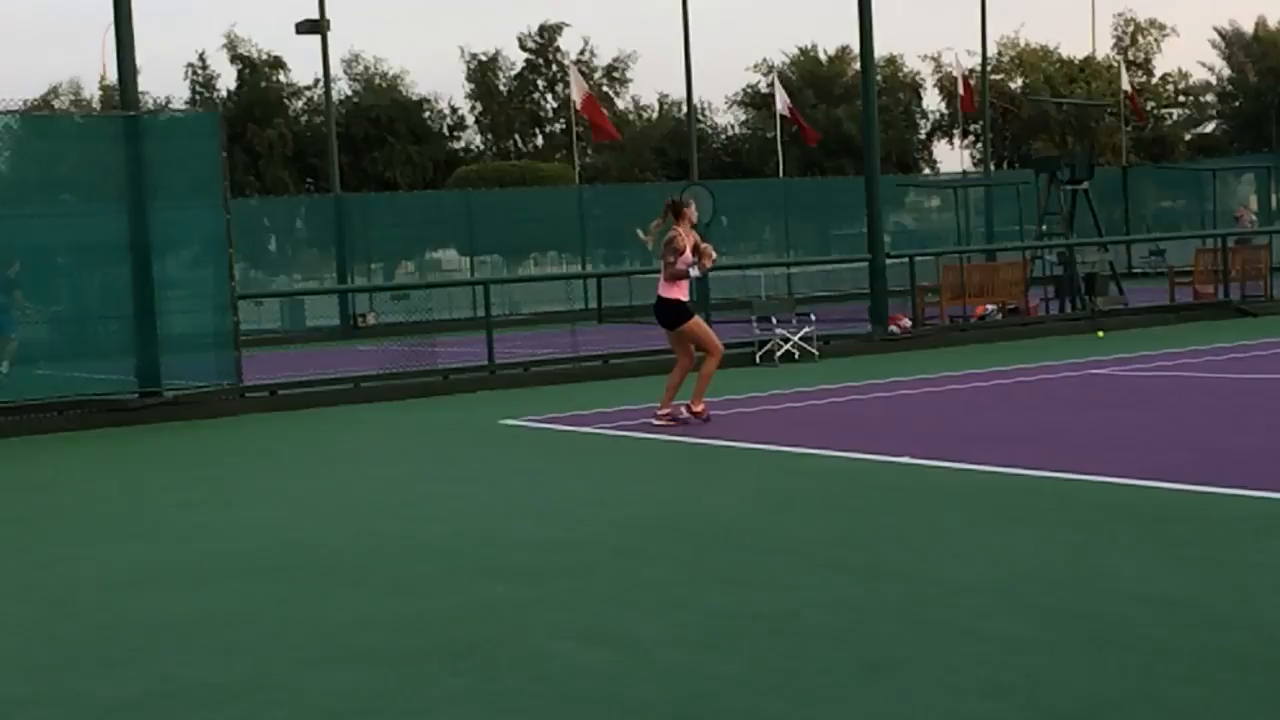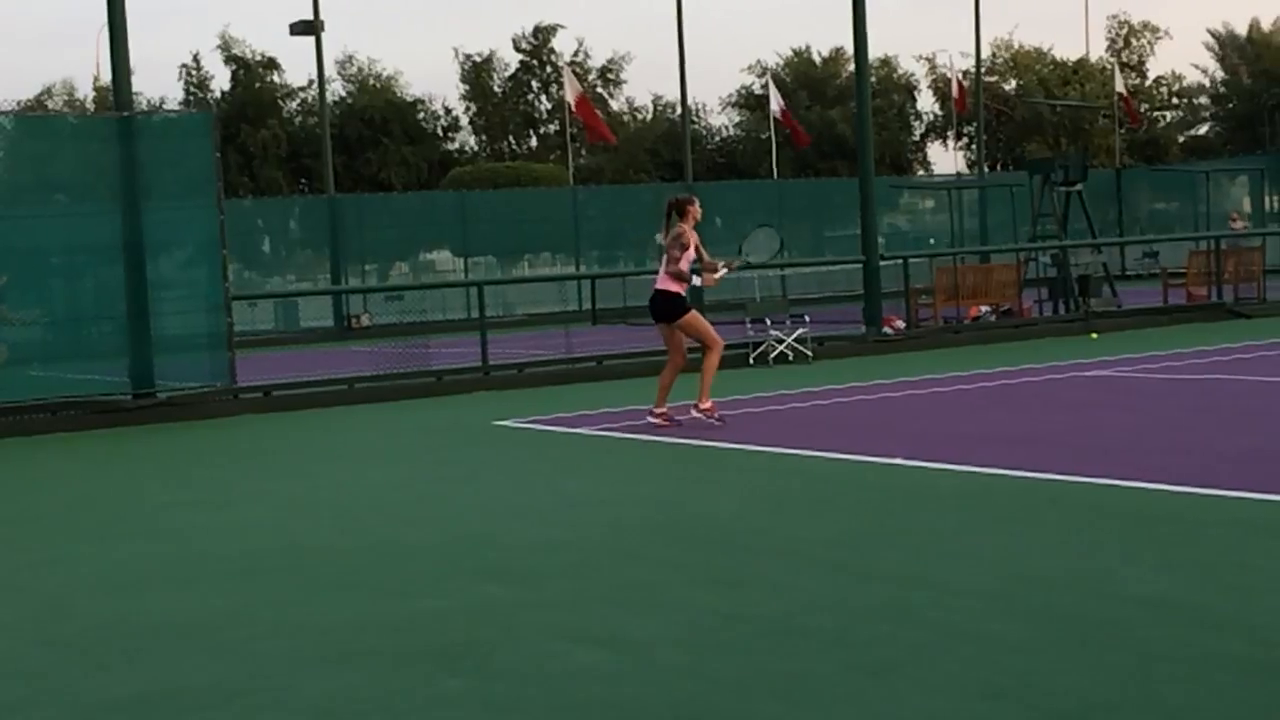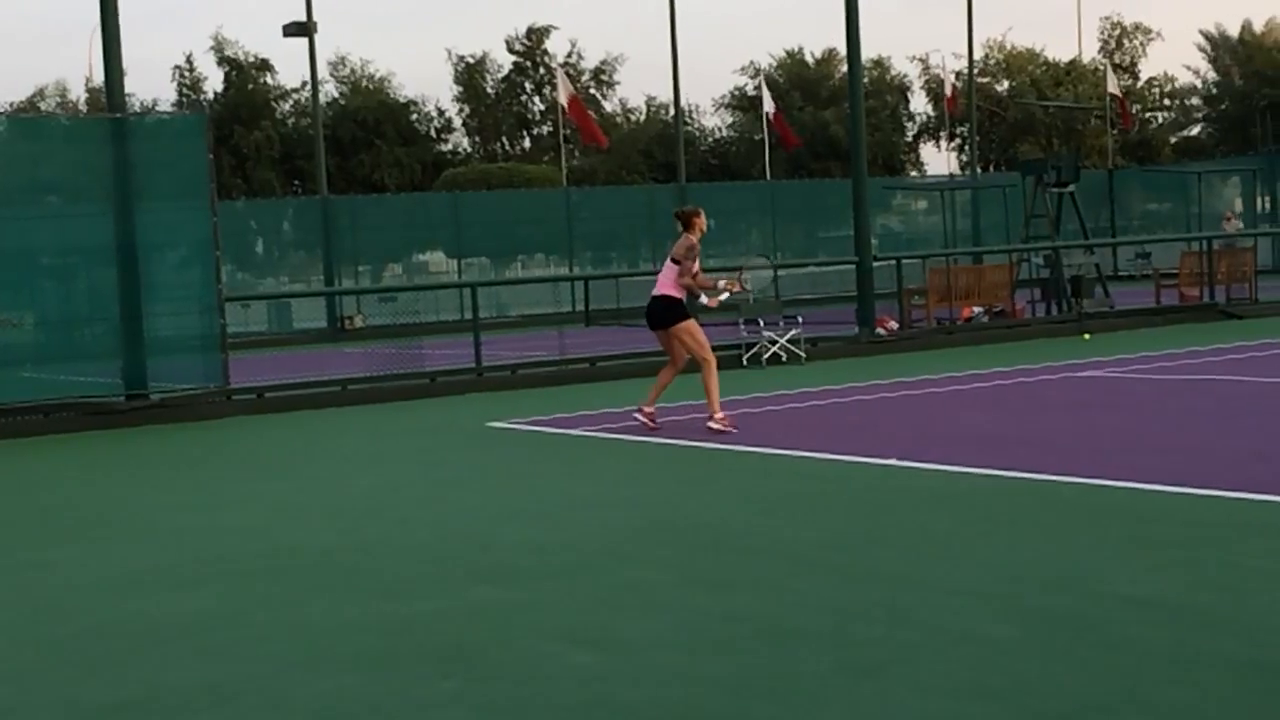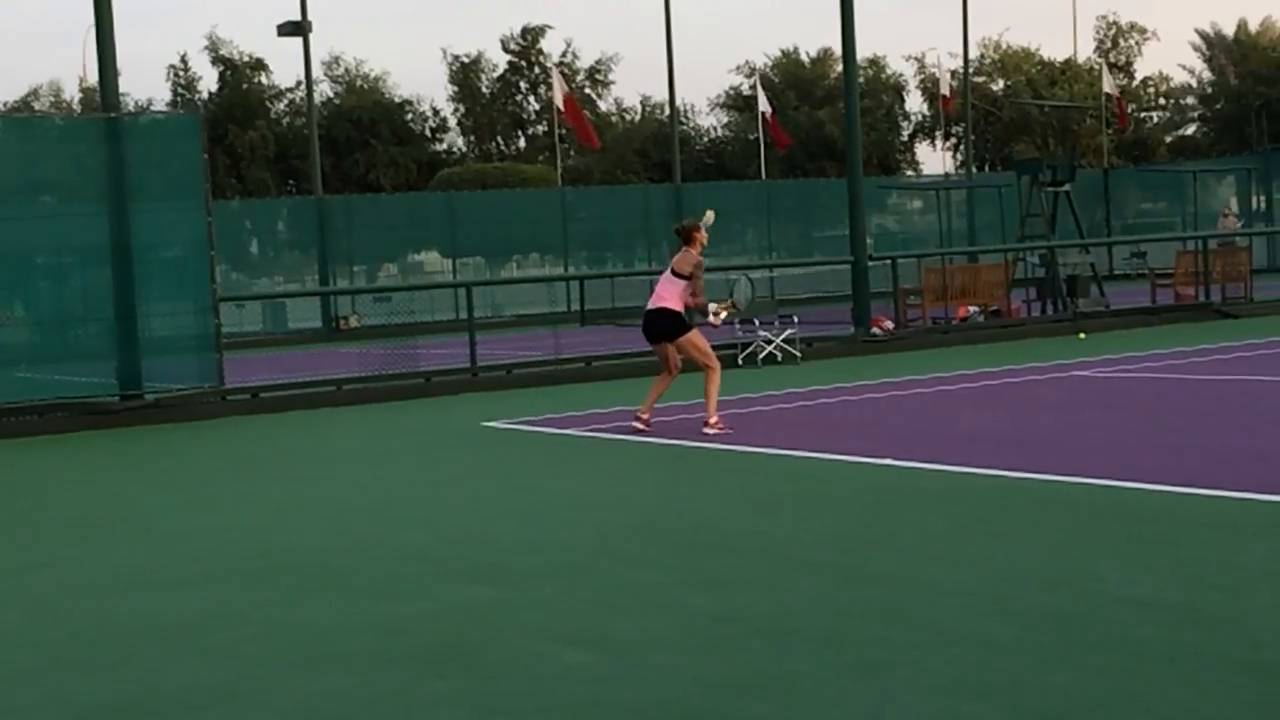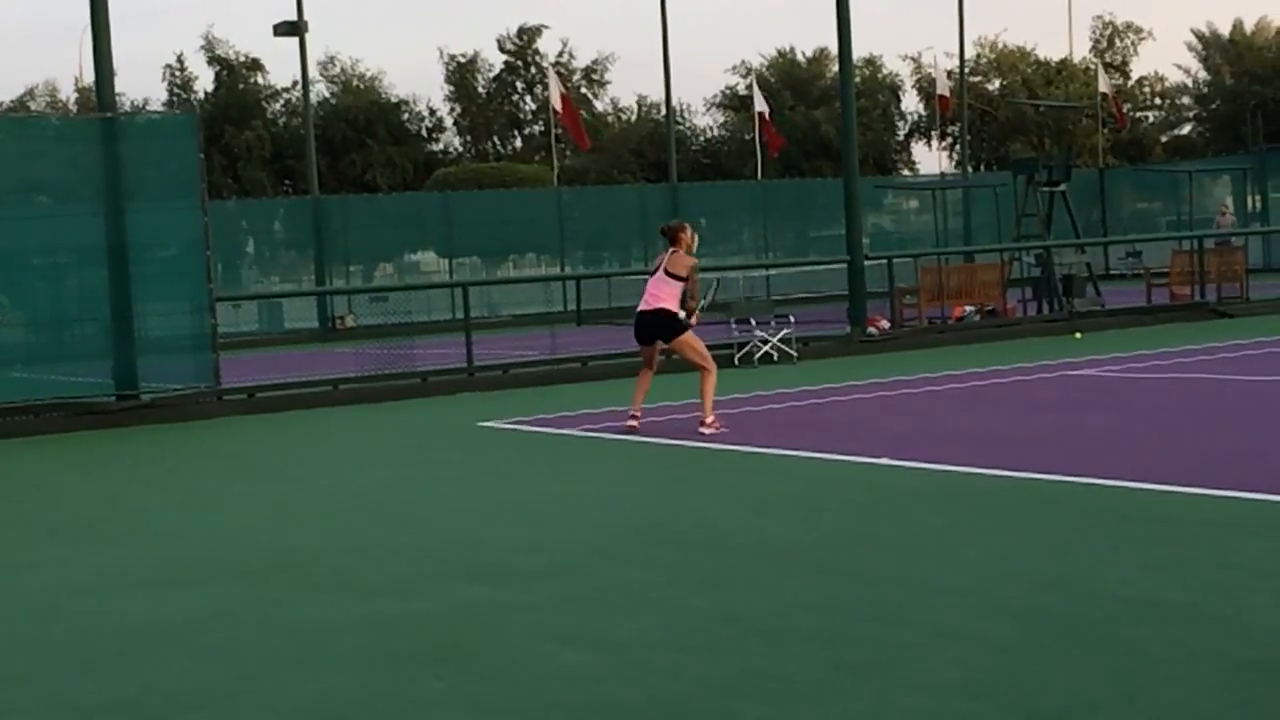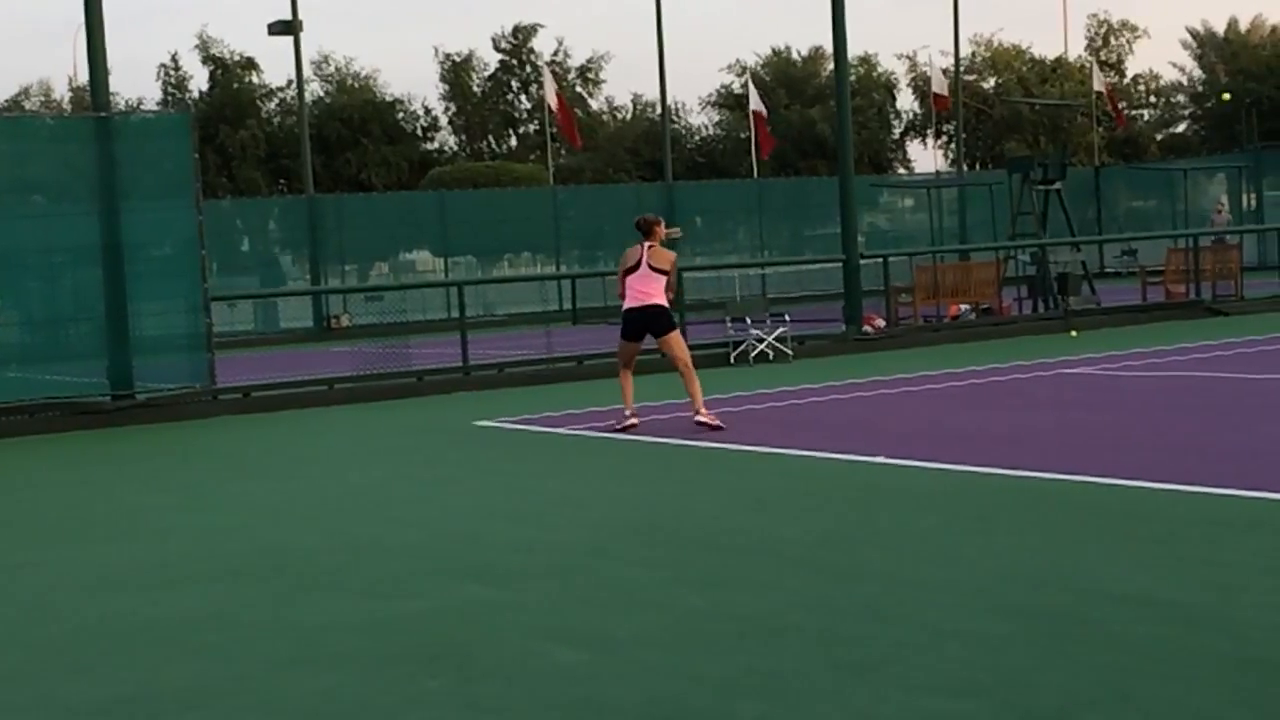
dt=0.5s
person 1, frame 1
left shoulder: (690, 234)
right shoulder: (675, 238)
left elbow: (709, 257)
right elbow: (668, 273)
left wrist: (707, 252)
right wrist: (696, 270)
left hip: (671, 305)
right hip: (672, 305)
left knee: (686, 359)
right knee: (715, 350)
left ankle: (663, 411)
right ankle: (696, 406)
person 1, frame 2
left shoulder: (691, 235)
right shoulder: (681, 233)
left elbow: (706, 263)
right elbow: (671, 269)
left wrist: (723, 266)
right wrist: (698, 281)
left hip: (660, 301)
right hip: (670, 300)
left knee: (677, 358)
right knee: (715, 345)
left ankle: (658, 411)
right ankle: (704, 404)
person 1, frame 3
left shoulder: (686, 243)
right shoulder: (691, 245)
left elbow: (697, 279)
right elbow: (683, 280)
left wrist: (723, 285)
right wrist: (705, 299)
left hip: (656, 307)
right hip: (669, 306)
left knee: (677, 361)
right knee: (708, 359)
left ankle: (647, 409)
right ankle: (717, 416)
person 1, frame 4
left shoulder: (679, 257)
right shoulder: (695, 260)
right elbow: (697, 299)
left wrist: (711, 307)
right wrist: (710, 316)
left hip: (651, 319)
right hip: (669, 319)
left knee: (671, 369)
right knee: (713, 366)
left ankle: (642, 415)
right ankle: (711, 420)
person 1, frame 5
left shoulder: (661, 259)
right shoulder: (689, 262)
right elbow: (691, 302)
left wrist: (680, 313)
right wrist: (690, 316)
left hip: (642, 319)
right hip: (665, 319)
left knee: (649, 366)
right knee: (708, 367)
left ankle: (634, 413)
right ankle: (708, 420)
person 1, frame 6
left shoulder: (629, 254)
right shoulder: (669, 256)
left elbow: (620, 292)
right elbow: (670, 294)
left hip: (632, 316)
right hip: (658, 314)
left knee: (625, 368)
right knee: (686, 367)
left ankle: (629, 413)
right ankle: (701, 411)
